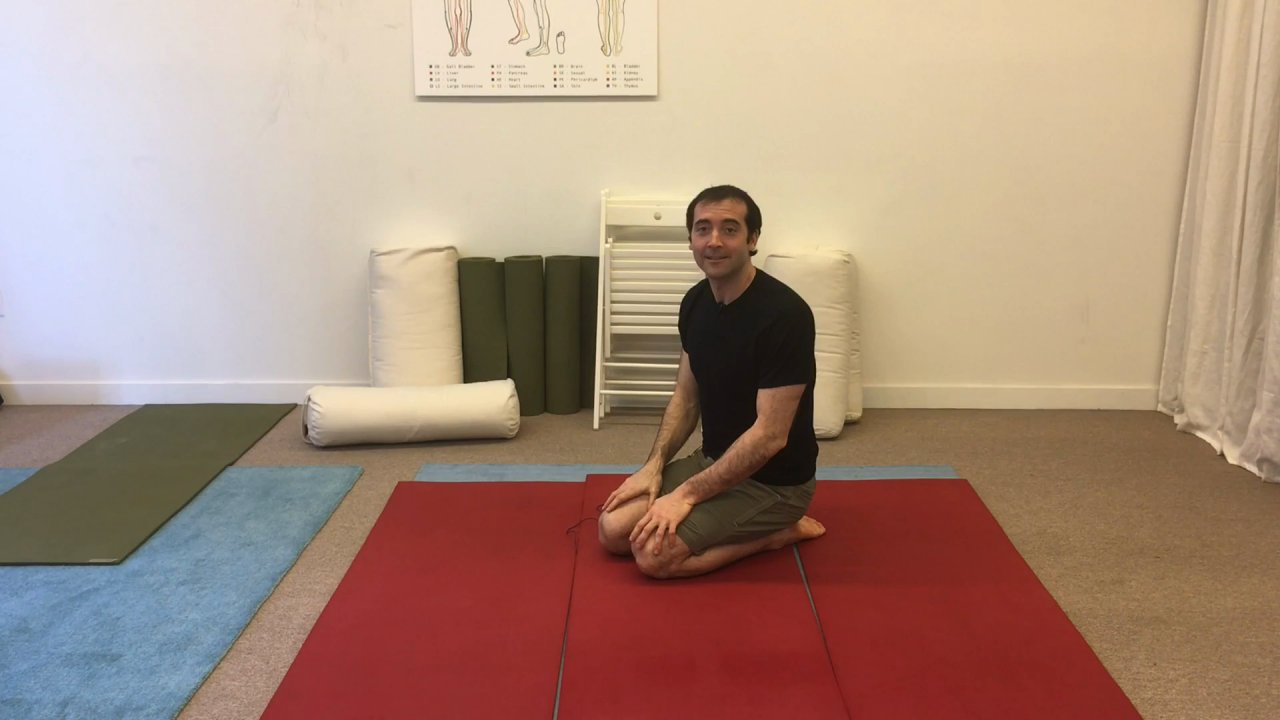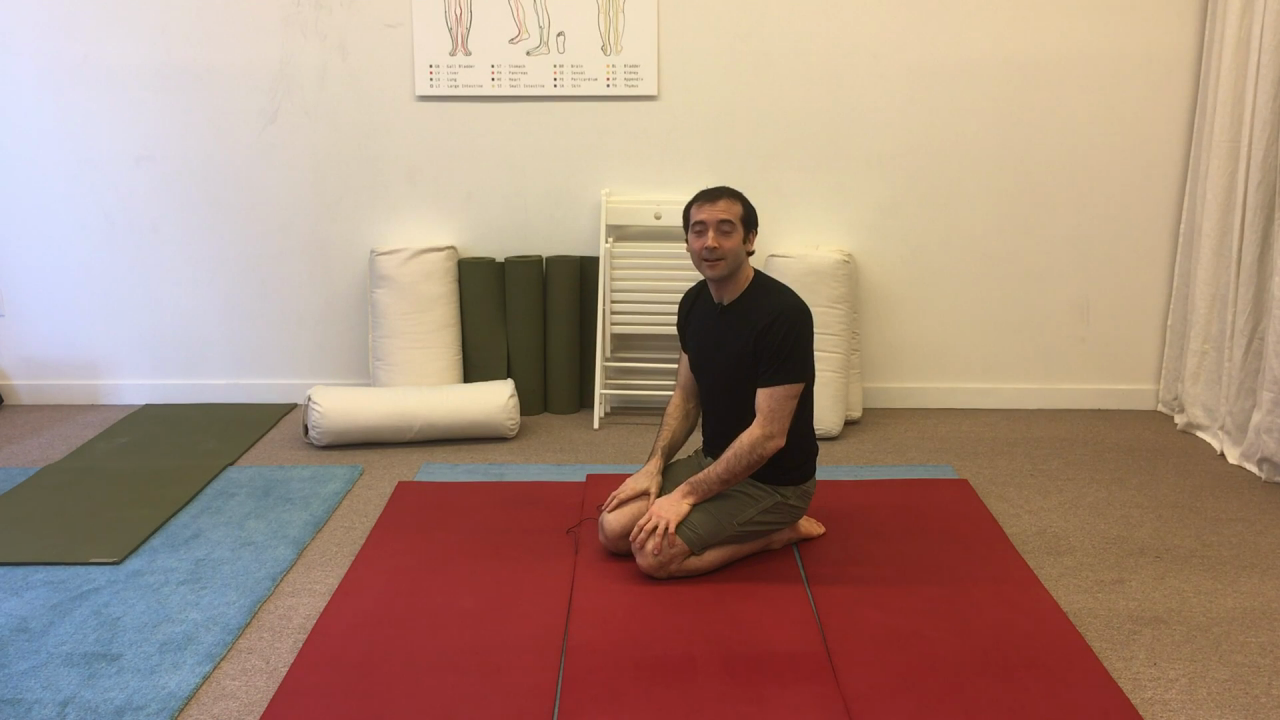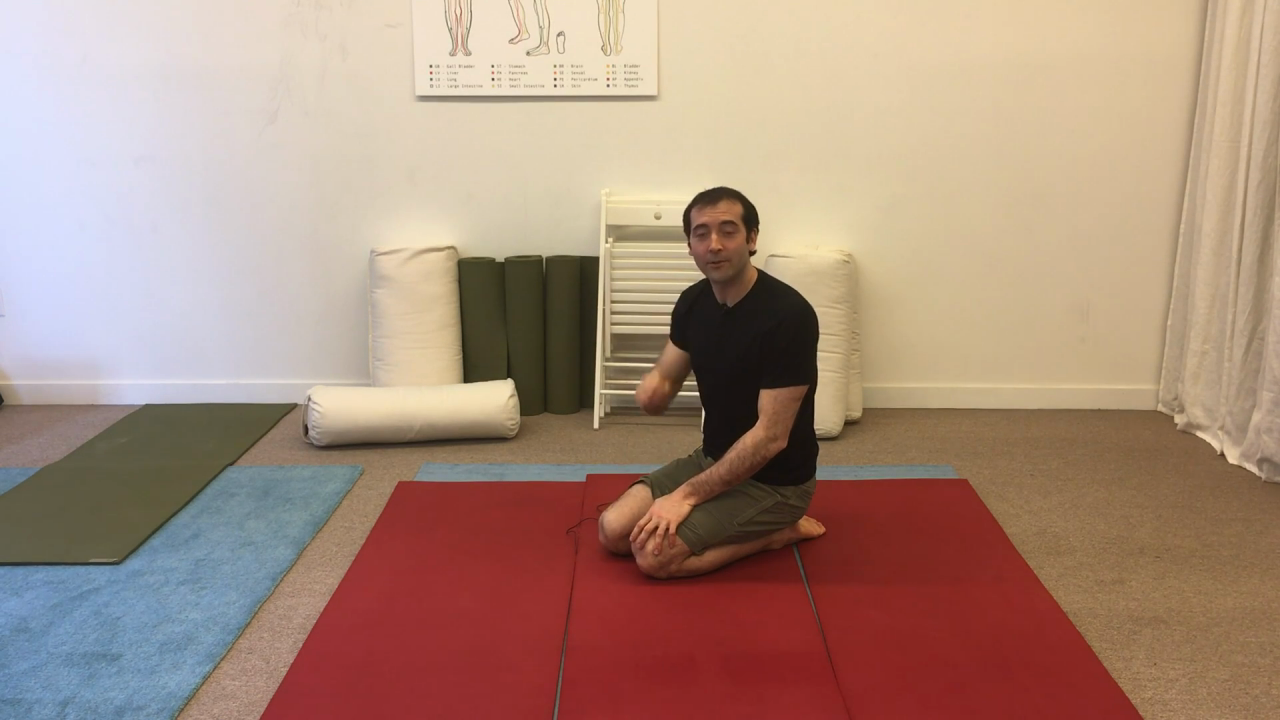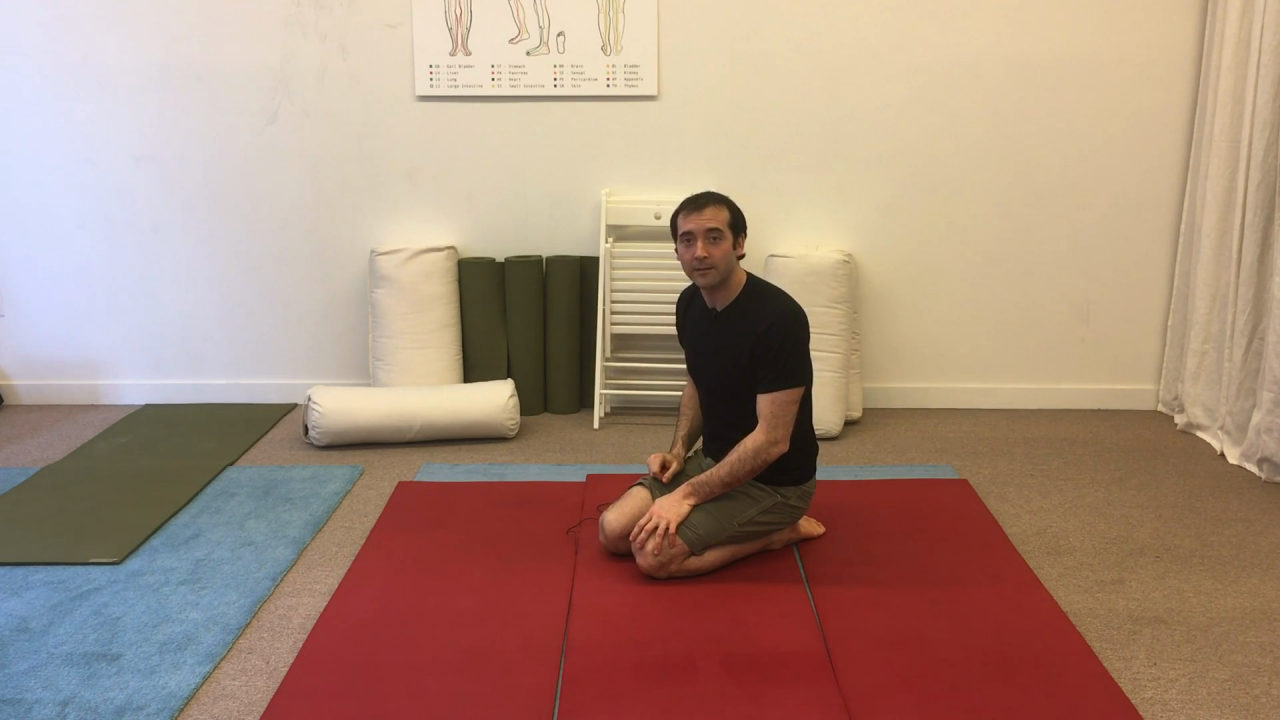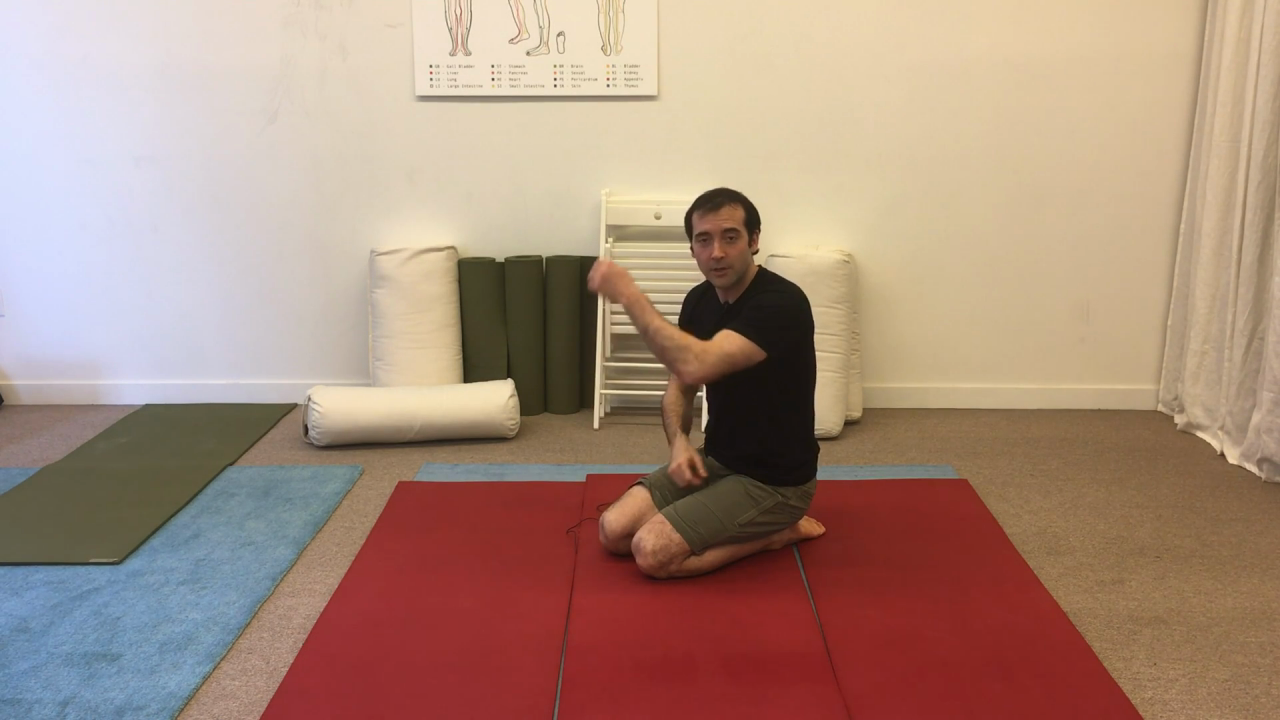
dt=1s
person 1, frame 1
left shoulder: (785, 315)
right shoulder: (695, 302)
left elbow: (770, 436)
right elbow: (686, 397)
left wrist: (688, 495)
right wrist: (654, 465)
left hip: (772, 481)
right hip: (713, 459)
left knee: (653, 555)
right knee: (614, 530)
left ankle: (779, 531)
right ankle: (741, 525)
person 1, frame 2
left shoulder: (782, 314)
right shoulder: (694, 303)
left elbow: (768, 436)
right elbow: (686, 397)
left wrist: (687, 496)
right wrist: (655, 465)
left hip: (772, 481)
right hip: (714, 459)
left knee: (653, 554)
right knee: (614, 529)
left ankle: (779, 531)
right ankle: (751, 528)
person 1, frame 3
left shoulder: (788, 315)
right shoulder: (693, 302)
left elbow: (771, 435)
right elbow: (669, 378)
left wrist: (688, 496)
right wrist: (653, 388)
left hip: (773, 481)
right hip: (714, 459)
left knee: (653, 554)
right knee: (614, 531)
left ankle: (779, 531)
right ankle: (753, 528)
person 1, frame 4
left shoulder: (777, 318)
right shoulder: (690, 303)
left elbow: (772, 440)
left wrist: (689, 495)
right wrist: (678, 450)
left hip: (772, 481)
right hip: (715, 460)
left knee: (653, 554)
right knee: (614, 531)
left ankle: (777, 532)
right ankle: (746, 526)
person 1, frame 5
left shoulder: (781, 304)
right shoulder: (699, 302)
left elbow: (697, 366)
right elbow: (679, 389)
left wrist: (628, 295)
right wrist: (678, 443)
left hip: (773, 481)
right hip: (718, 460)
left knee: (652, 553)
right knee: (614, 532)
left ankle: (778, 531)
right ankle: (752, 528)
